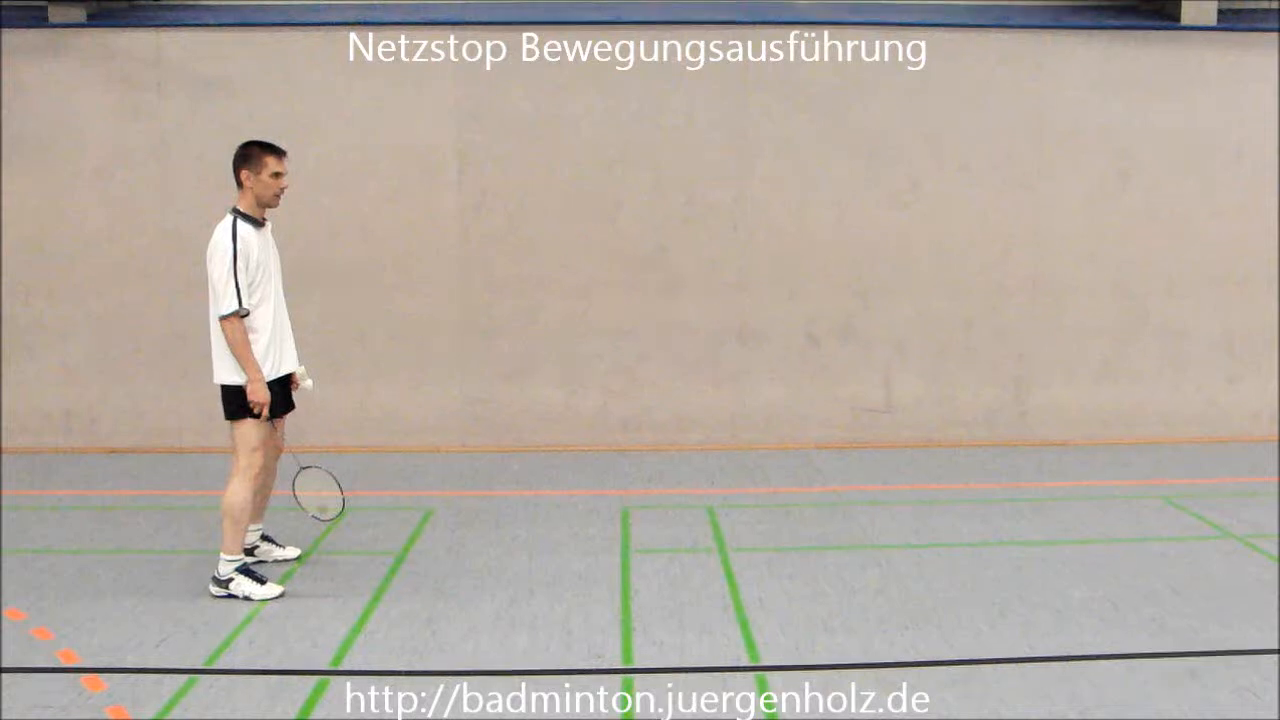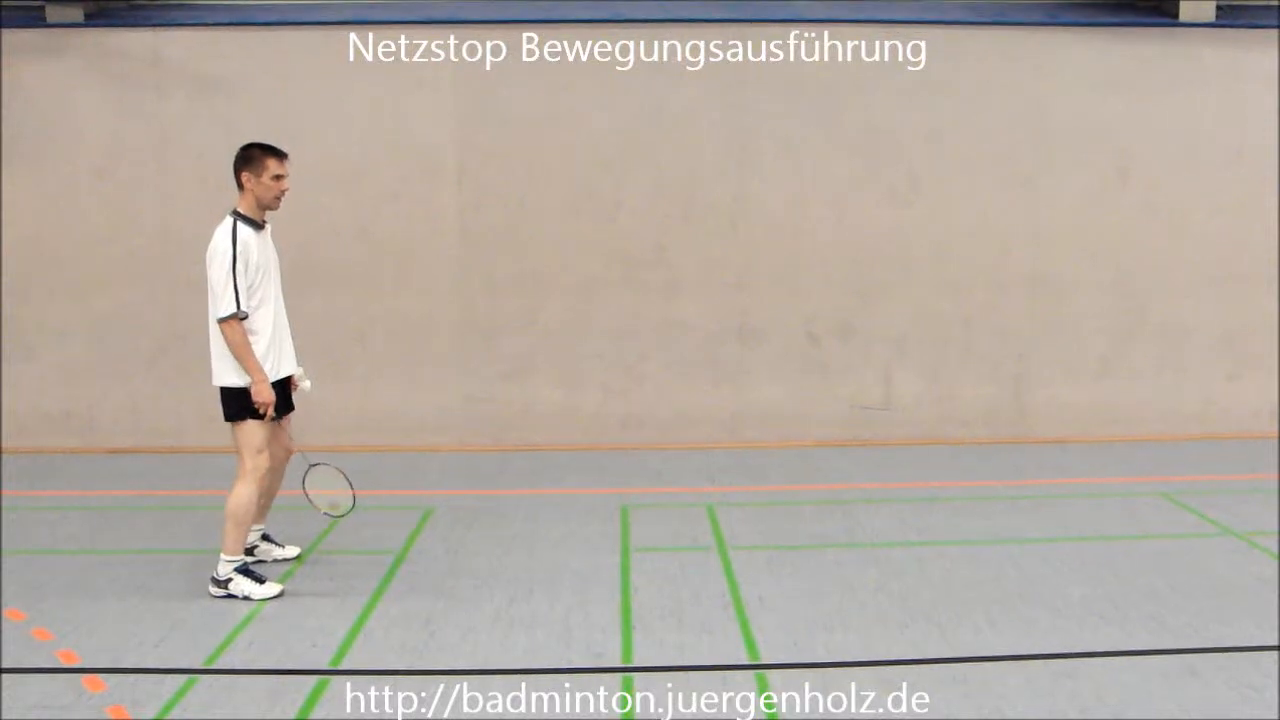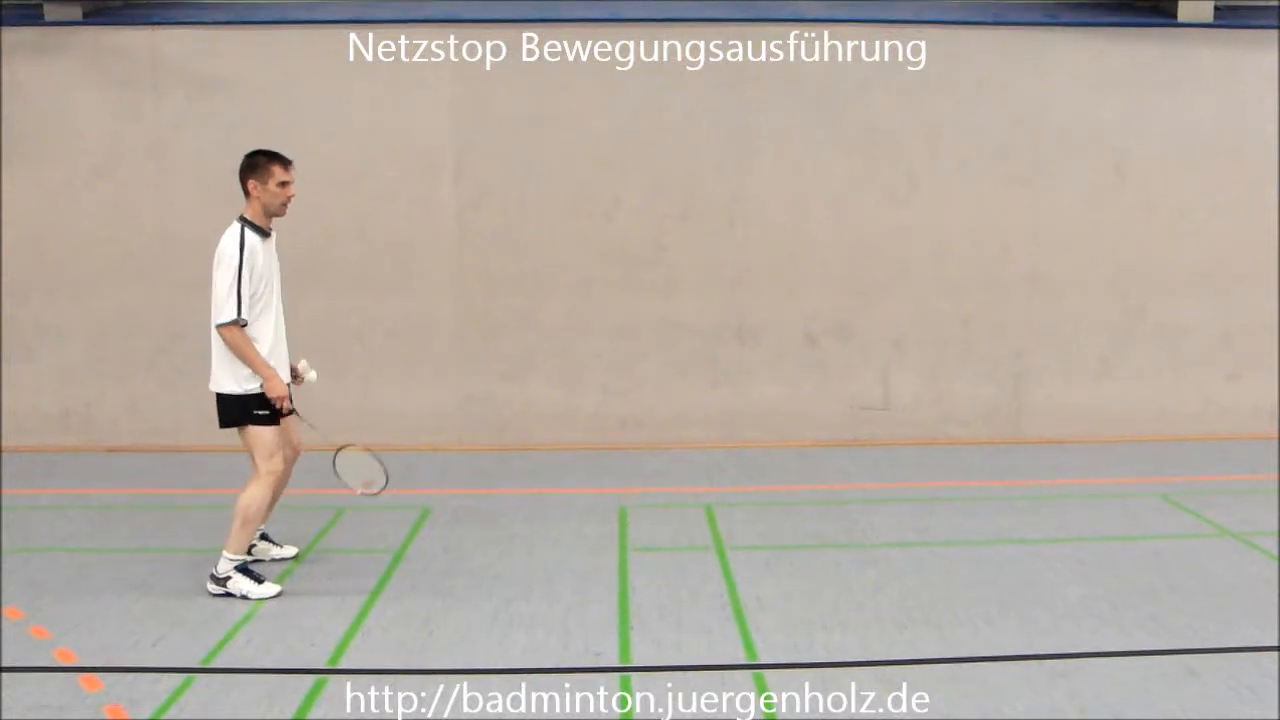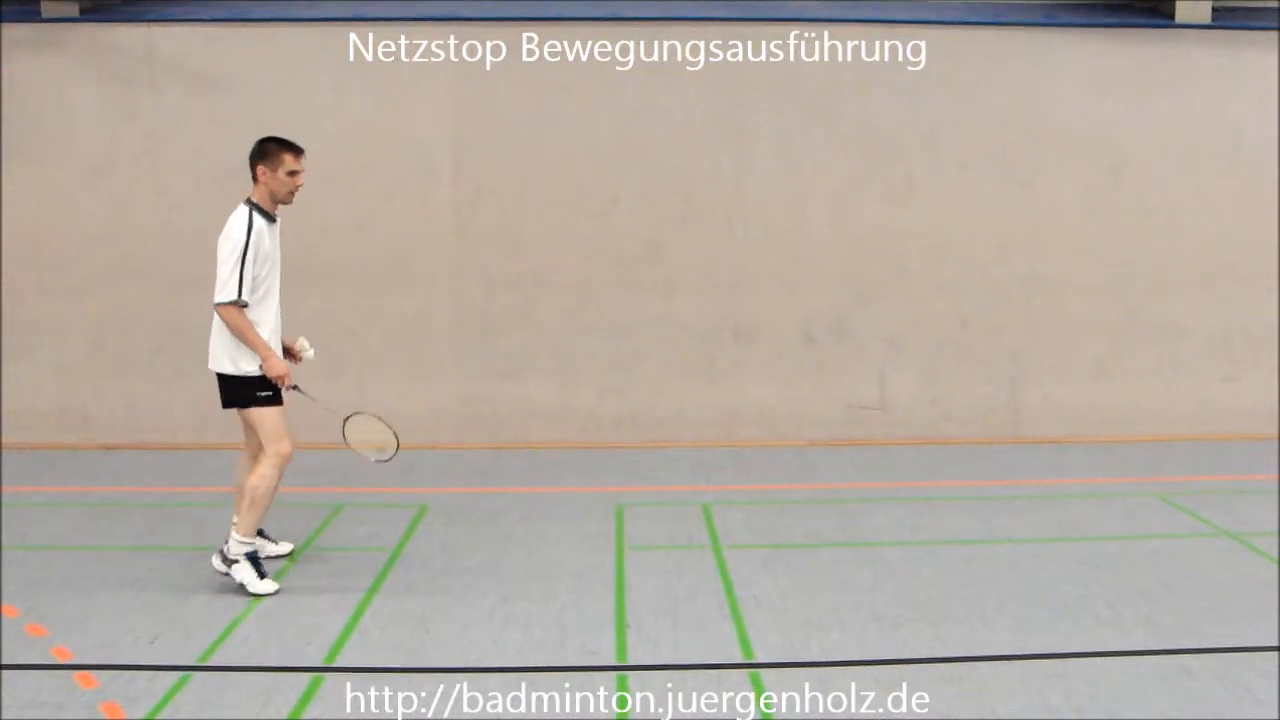
dt=0.5s
person 1, frame 1
left shoulder: (262, 230)
right shoulder: (231, 237)
right elbow: (229, 316)
left wrist: (284, 363)
right wrist: (254, 377)
left hip: (272, 370)
right hip: (248, 377)
left knee: (271, 453)
right knee: (249, 465)
left ankle: (253, 539)
right ankle: (228, 571)
person 1, frame 2
left shoulder: (261, 232)
right shoulder: (231, 239)
right elbow: (228, 319)
right wrist: (257, 378)
left hip: (271, 372)
right hip: (247, 380)
left knee: (279, 453)
right knee: (255, 467)
left ankle: (254, 538)
right ankle: (228, 571)
person 1, frame 3
left shoulder: (266, 238)
right shoulder: (237, 246)
right elbow: (227, 325)
left wrist: (282, 365)
right wrist: (267, 375)
left hip: (267, 375)
right hip: (246, 383)
left knee: (288, 451)
right knee: (269, 468)
left ankle: (253, 537)
right ankle: (227, 570)
person 1, frame 4
left shoulder: (267, 222)
right shoulder: (245, 228)
right elbow: (226, 305)
left wrist: (278, 341)
right wrist: (267, 355)
left hip: (255, 360)
right hip: (245, 364)
left knee: (258, 448)
right knee: (278, 450)
left ankle: (244, 532)
right ankle: (236, 551)
